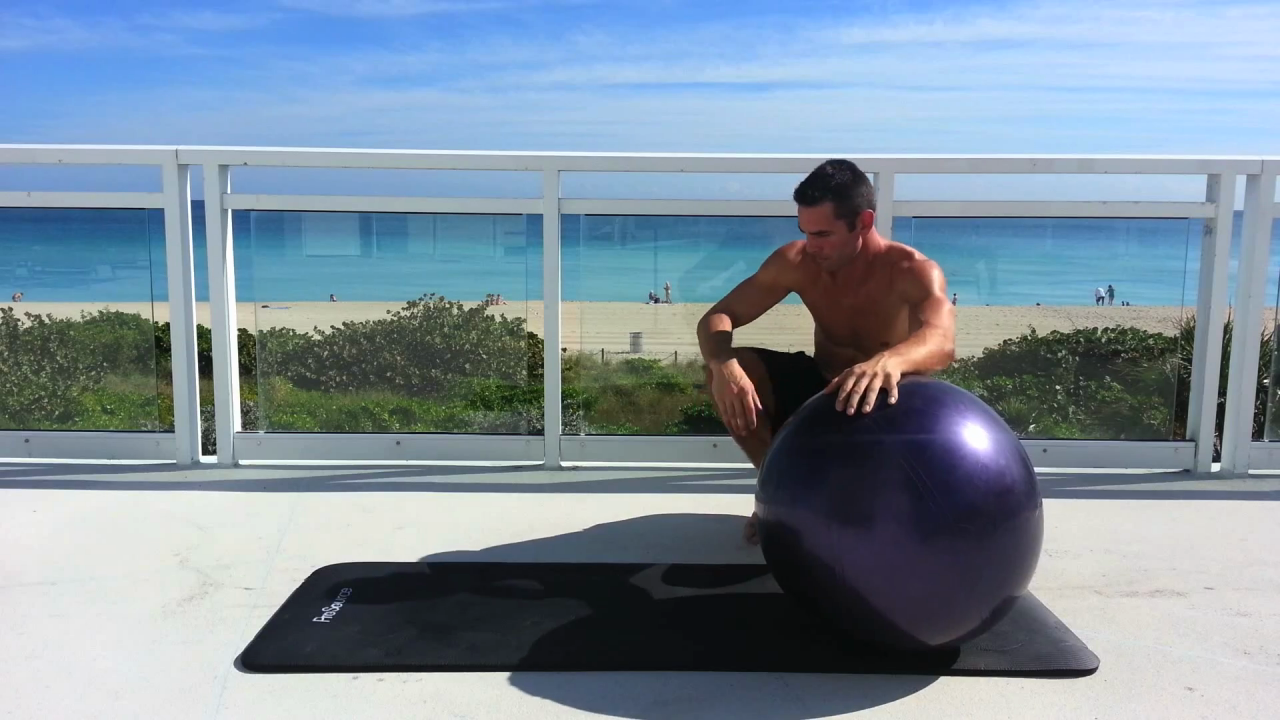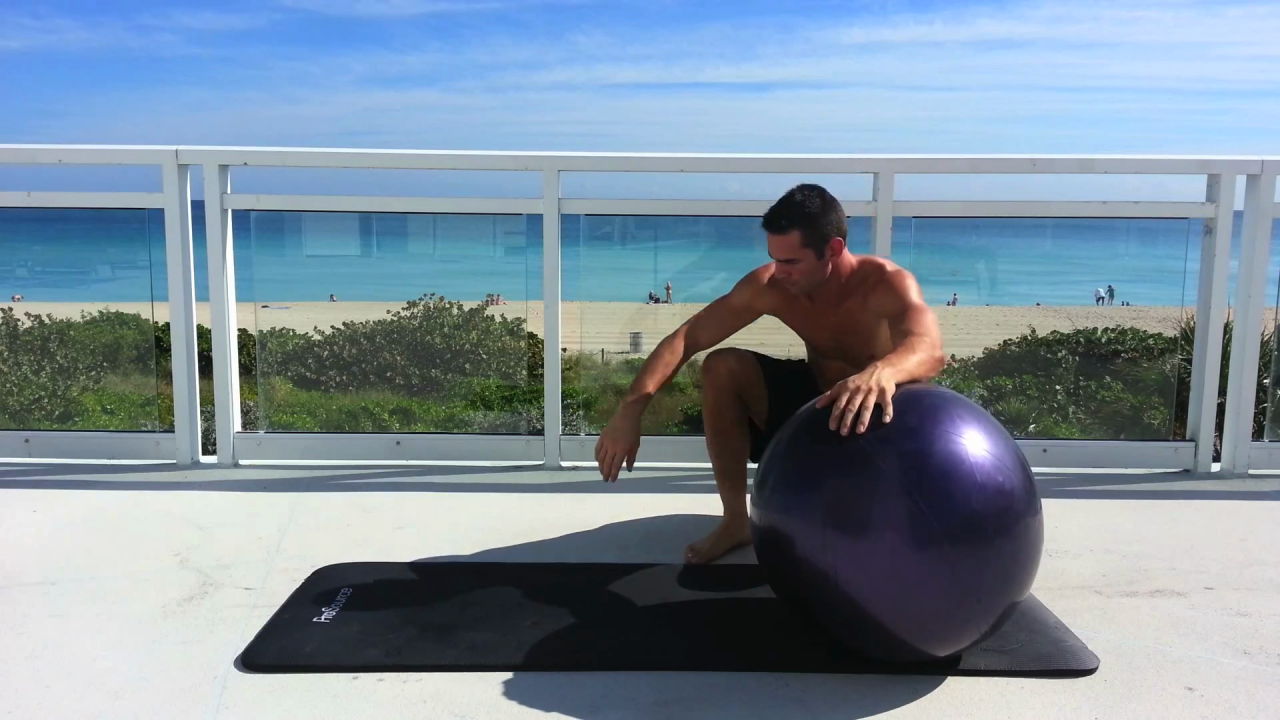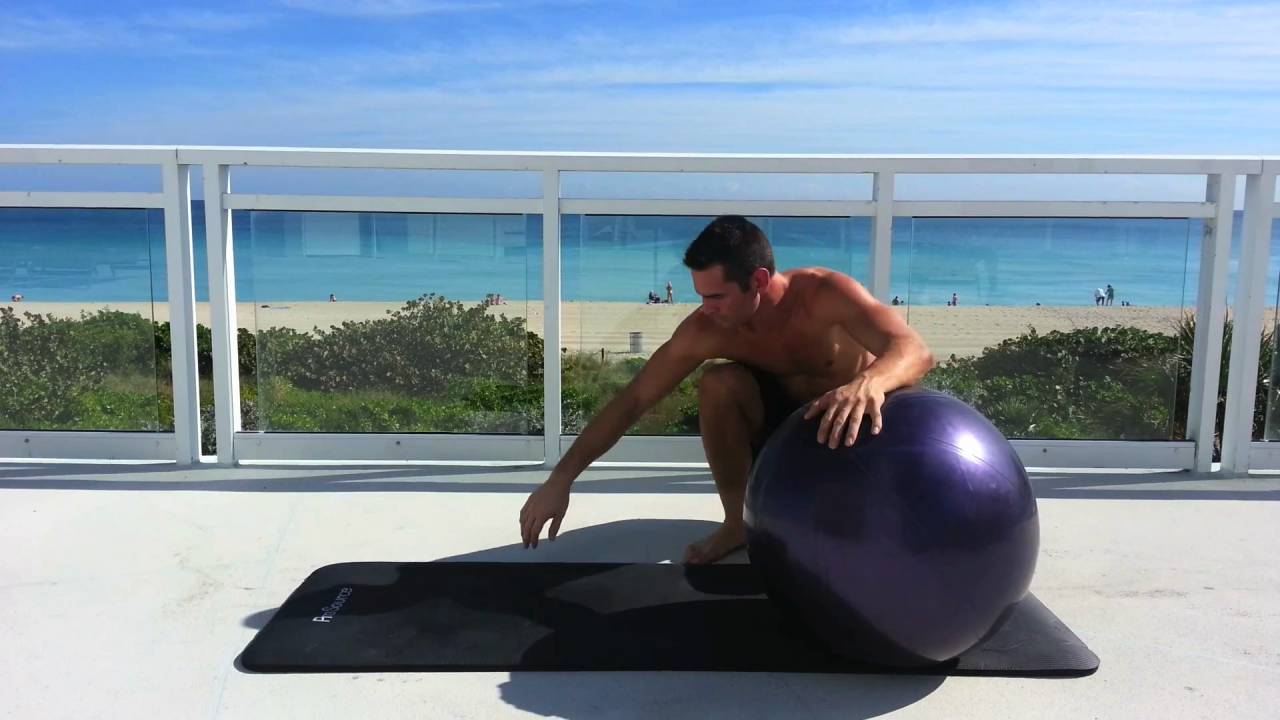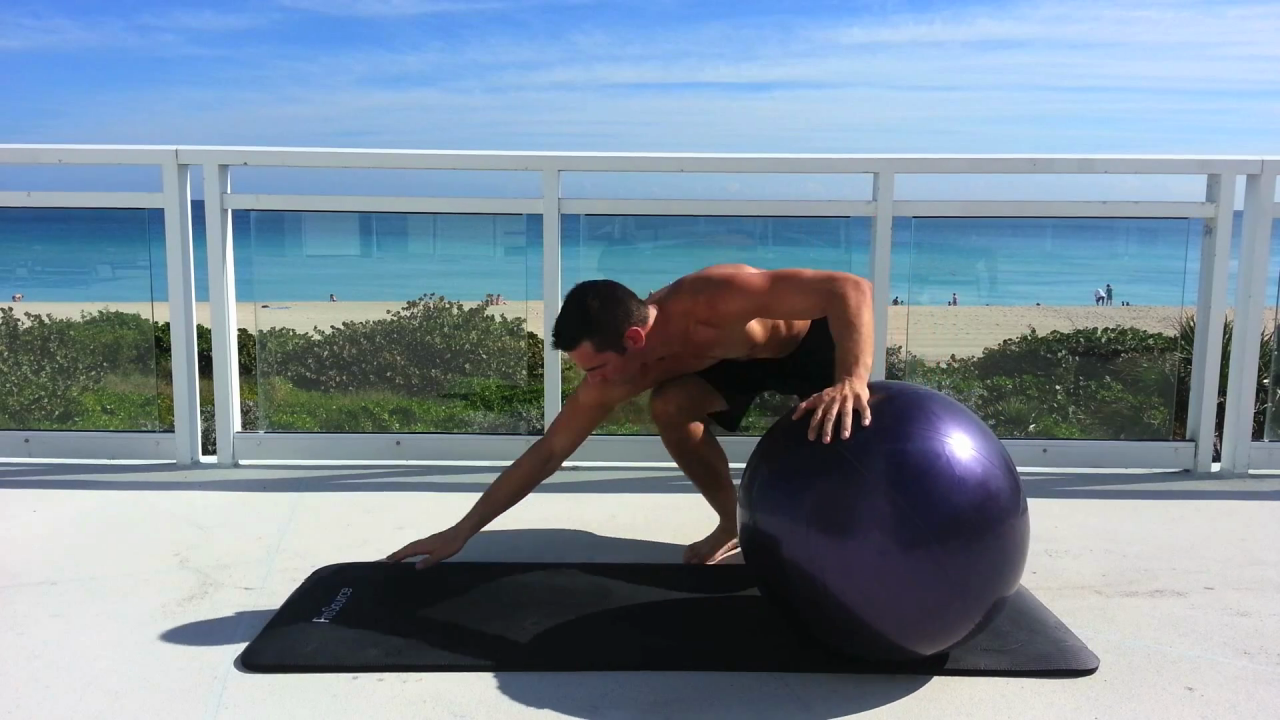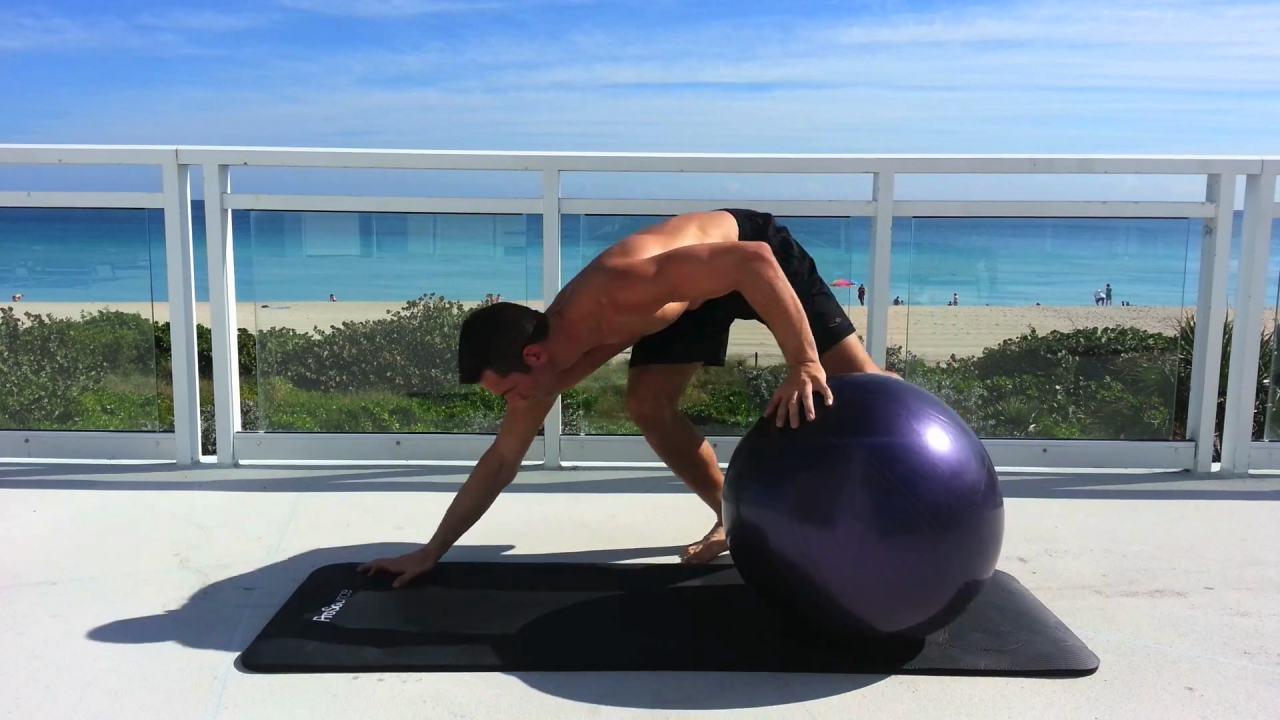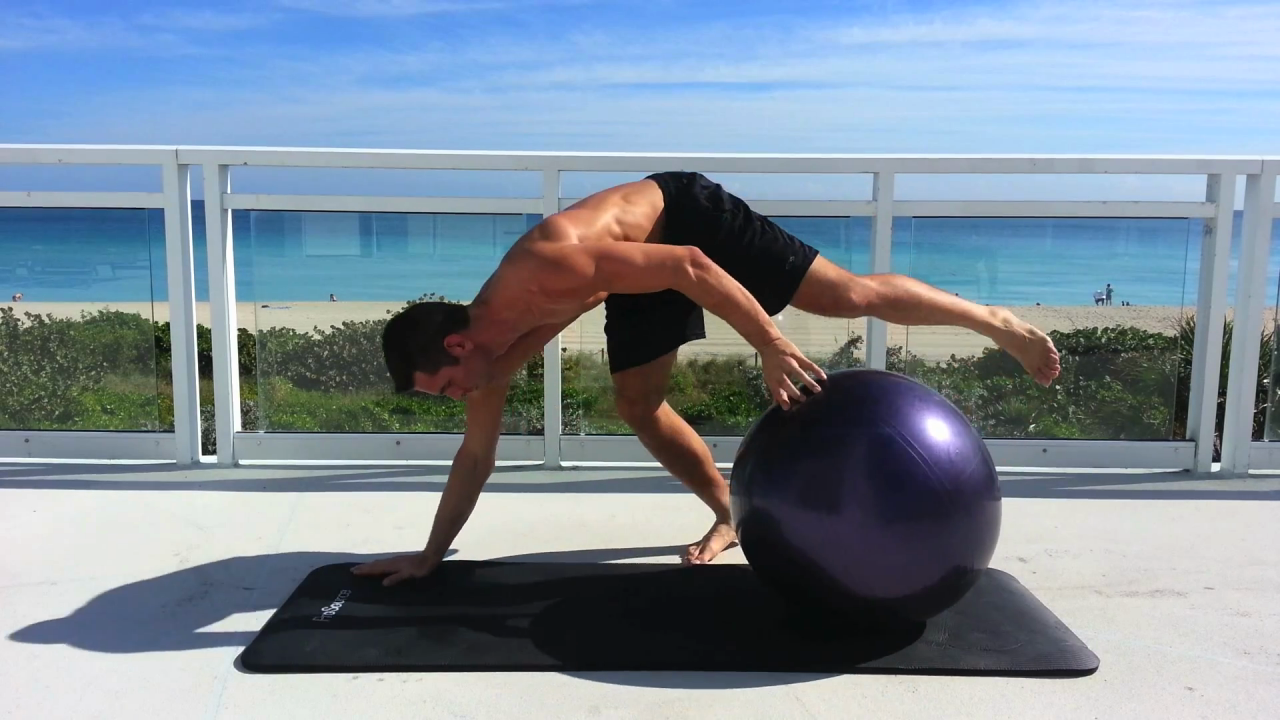
dt=0.3s
person 1, frame 1
left shoulder: (913, 272)
right shoulder: (795, 262)
left elbow: (940, 342)
right elbow: (718, 318)
left wrist: (885, 362)
right wrist: (724, 366)
left hip: (885, 404)
right knee: (733, 367)
person 1, frame 2
left shoulder: (888, 284)
right shoulder: (769, 287)
left elbow: (929, 353)
right elbow: (685, 339)
left wrist: (880, 374)
right wrist: (630, 408)
left hip: (876, 418)
right hip: (816, 403)
right knee: (722, 367)
right ankle: (735, 521)
person 1, frame 3
left shoulder: (823, 294)
right shoulder: (705, 331)
left elbow: (912, 351)
right elbow: (632, 399)
left wrist: (867, 386)
right wrist: (561, 480)
left hip: (850, 416)
right hip: (786, 408)
right knee: (719, 385)
right ankle: (737, 523)
person 1, frame 4
left shoulder: (713, 299)
right shoulder: (615, 368)
left elbow: (850, 289)
right elbow: (546, 452)
left wrist: (851, 382)
right wrist: (461, 531)
left hip: (806, 336)
right hip: (732, 359)
right knee: (671, 405)
right ankle: (732, 523)
person 1, frame 5
left shoulder: (619, 288)
right shoulder: (539, 369)
left elbow: (759, 261)
right elbow: (502, 458)
left wrist: (805, 368)
right wrist: (436, 548)
left hip: (745, 250)
right hip: (693, 284)
left knee: (851, 377)
right knee: (647, 406)
person 1, frame 6
left shoulder: (540, 276)
right shoulder: (493, 345)
left elbow: (690, 267)
right elbow: (475, 456)
left wrist: (774, 347)
right wrist: (429, 555)
left hip: (686, 211)
right hip: (639, 263)
left knee: (847, 295)
right knee: (637, 406)
left ankle: (1001, 324)
right ankle: (729, 514)
